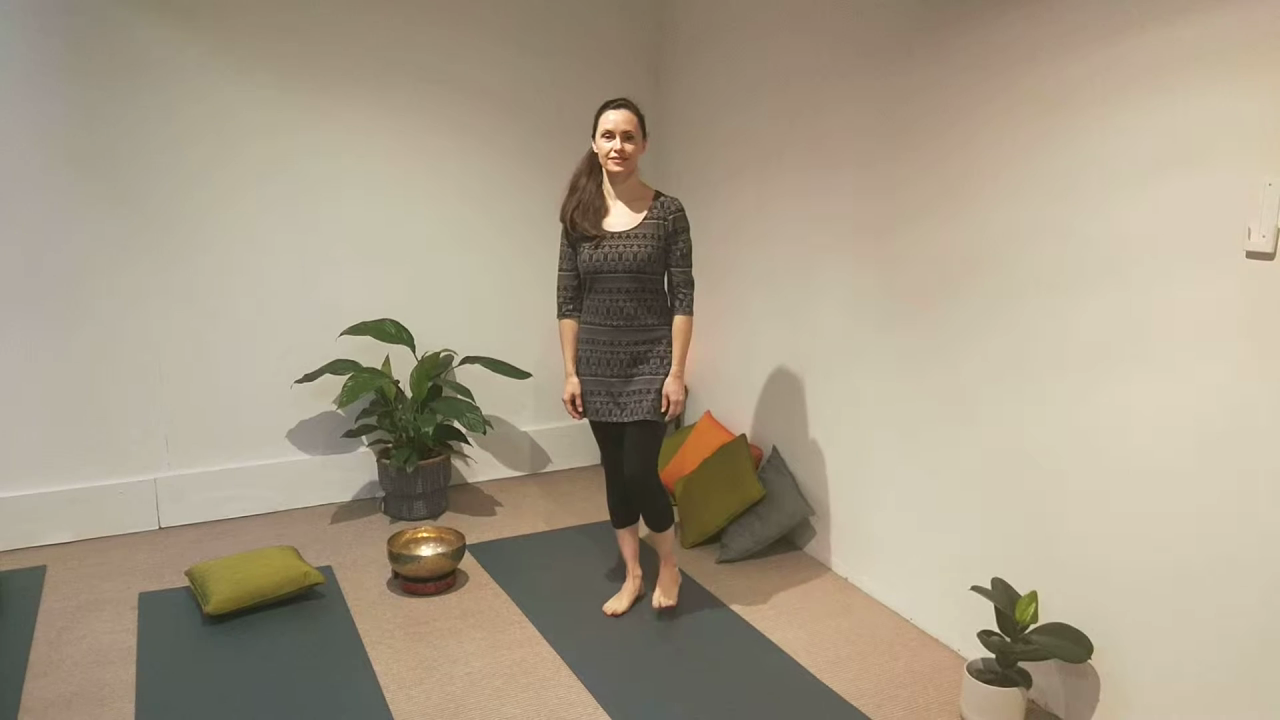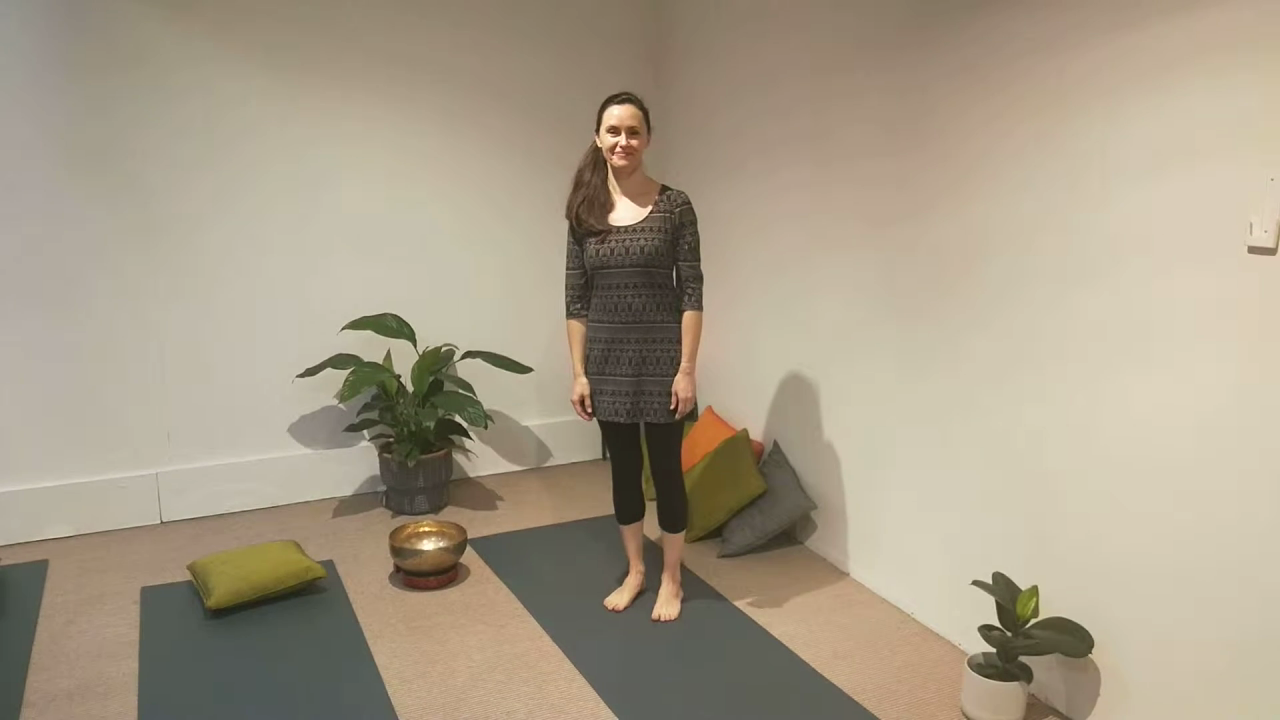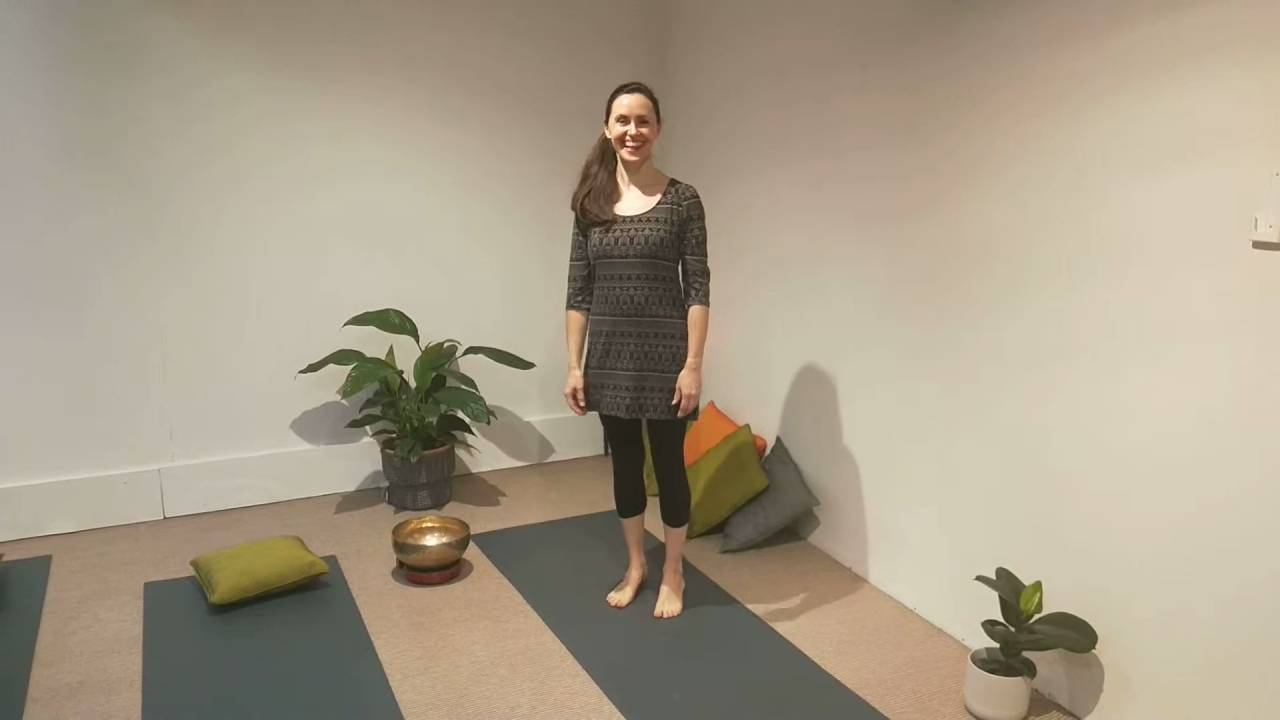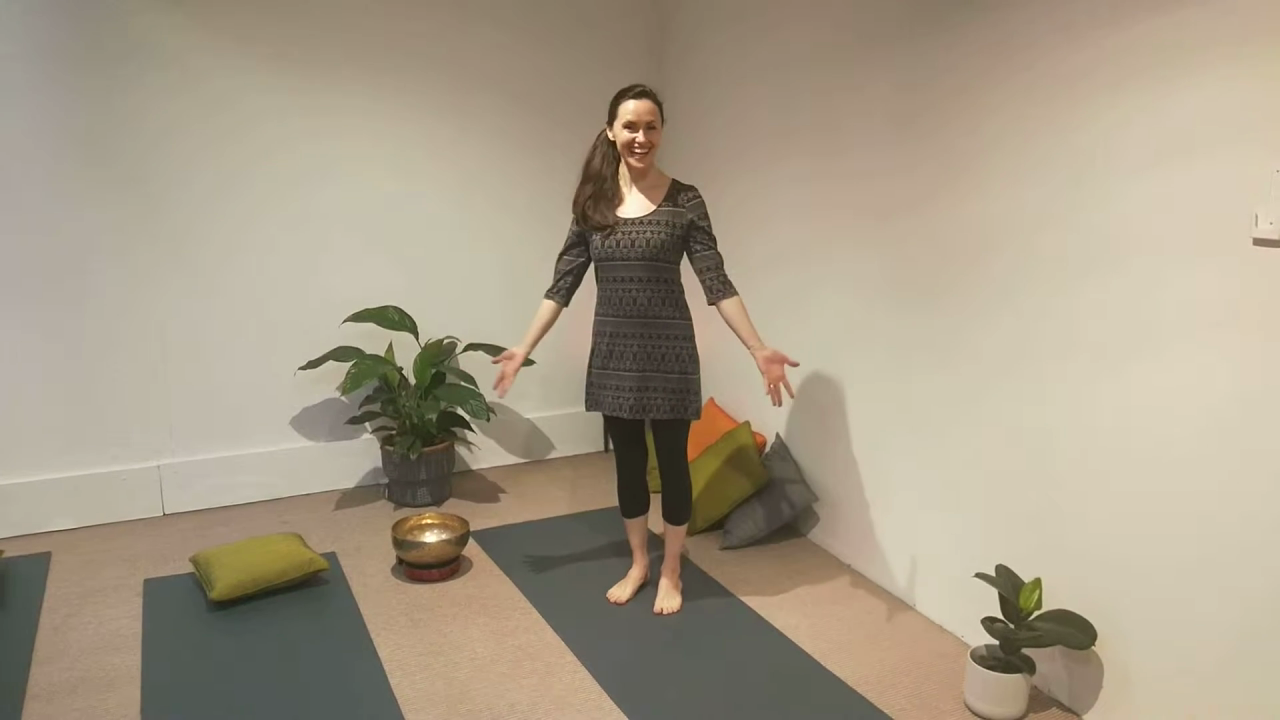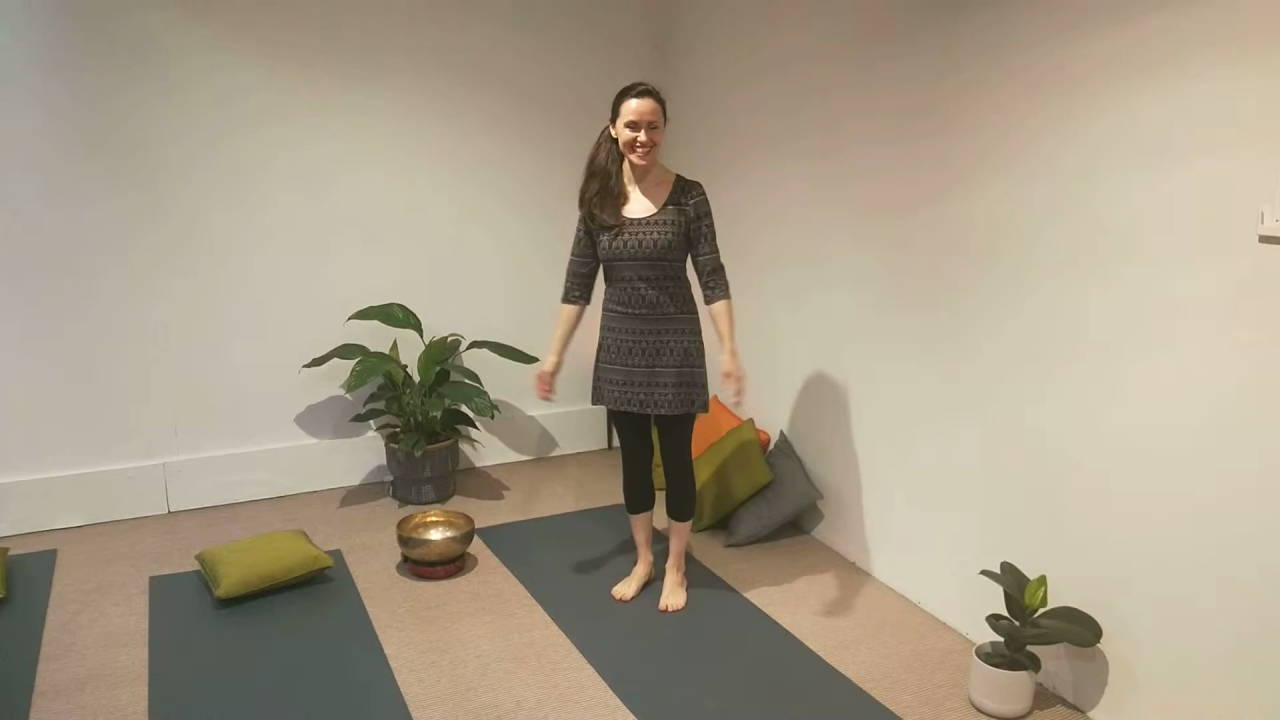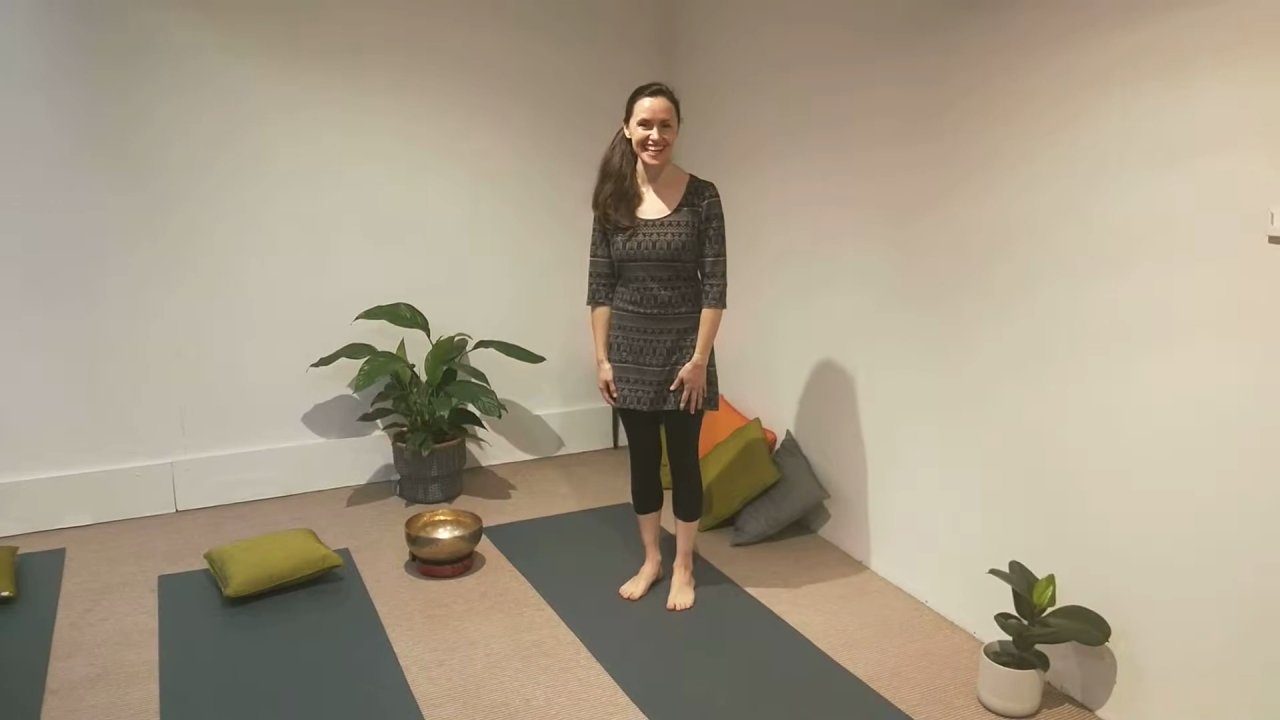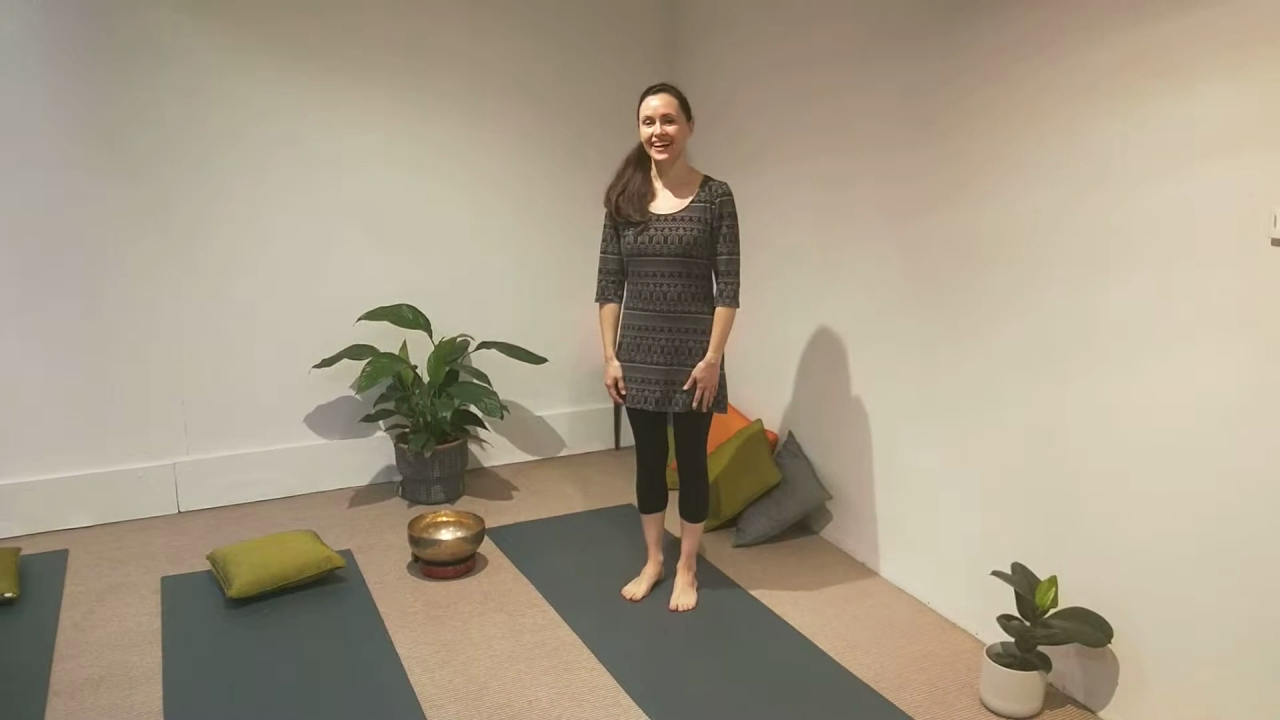
dt=0.7s
person 1, frame 1
left shoulder: (668, 212)
right shoulder: (580, 213)
left elbow: (682, 298)
right elbow: (568, 300)
left wrist: (677, 372)
right wrist: (570, 372)
left hip: (650, 359)
right hip: (597, 361)
left knee: (640, 470)
right knee: (615, 472)
left ankle: (668, 564)
right ankle: (633, 575)
person 1, frame 2
left shoulder: (674, 205)
right shoulder: (585, 209)
left elbow: (691, 293)
right elbow: (576, 298)
left wrist: (687, 368)
right wrist: (579, 371)
left hip: (661, 357)
right hip: (607, 360)
left knee: (665, 467)
right knee: (623, 467)
left ankle: (671, 579)
right ankle: (634, 571)
person 1, frame 3
left shoulder: (682, 199)
right shoulder: (591, 201)
left elbow: (696, 289)
right elbow: (579, 291)
left wrist: (693, 364)
right wrist: (574, 365)
left hip: (664, 352)
right hip: (609, 352)
left knee: (668, 463)
right knee: (625, 461)
left ankle: (673, 575)
right ankle: (635, 565)
person 1, frame 4
left shoulder: (685, 201)
right shoulder: (593, 201)
left elbow: (717, 283)
right elbow: (563, 282)
left wrist: (759, 350)
right wrist: (524, 347)
left hip: (668, 351)
right hip: (613, 351)
left knee: (672, 461)
right knee: (628, 461)
left ankle: (671, 571)
right ankle: (638, 563)
person 1, frame 5
left shoulder: (689, 196)
right shoulder: (599, 200)
left elbow: (714, 281)
right elbow: (578, 283)
left wrist: (728, 352)
right wrist: (555, 353)
left hip: (675, 346)
right hip: (619, 348)
left knee: (676, 458)
right knee: (634, 457)
left ankle: (675, 568)
right ankle: (643, 560)
person 1, frame 6
left shoulder: (702, 196)
right shoulder: (612, 198)
left elbow: (715, 285)
right elbow: (600, 284)
left wrist: (699, 358)
right wrist: (602, 357)
left hip: (683, 347)
right hip: (630, 348)
left knee: (683, 459)
right knee: (642, 458)
left ankle: (683, 568)
right ankle: (651, 560)
person 1, frame 7
left shoulder: (715, 195)
right shoulder: (624, 196)
left elbow: (728, 285)
right elbow: (609, 282)
left wrist: (713, 357)
right wrist: (609, 354)
left hip: (691, 347)
right hip: (638, 347)
left knee: (690, 459)
right knee: (648, 457)
left ankle: (687, 569)
right ankle: (653, 560)
